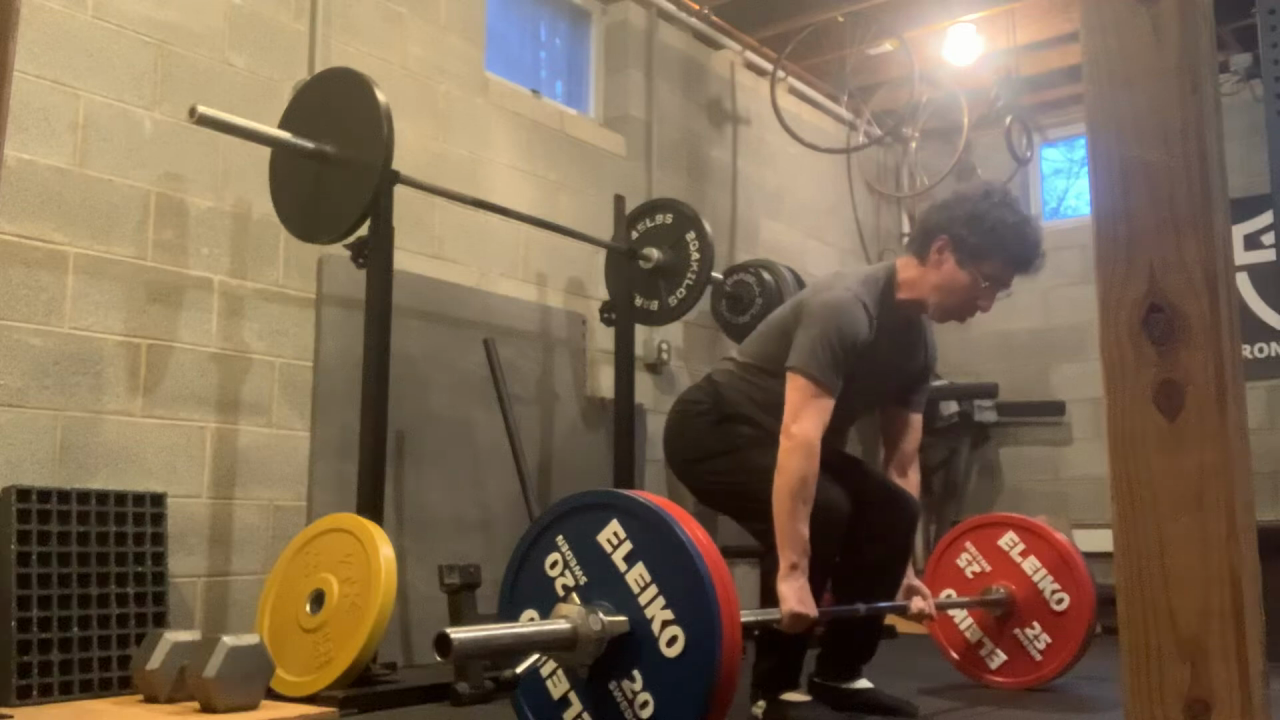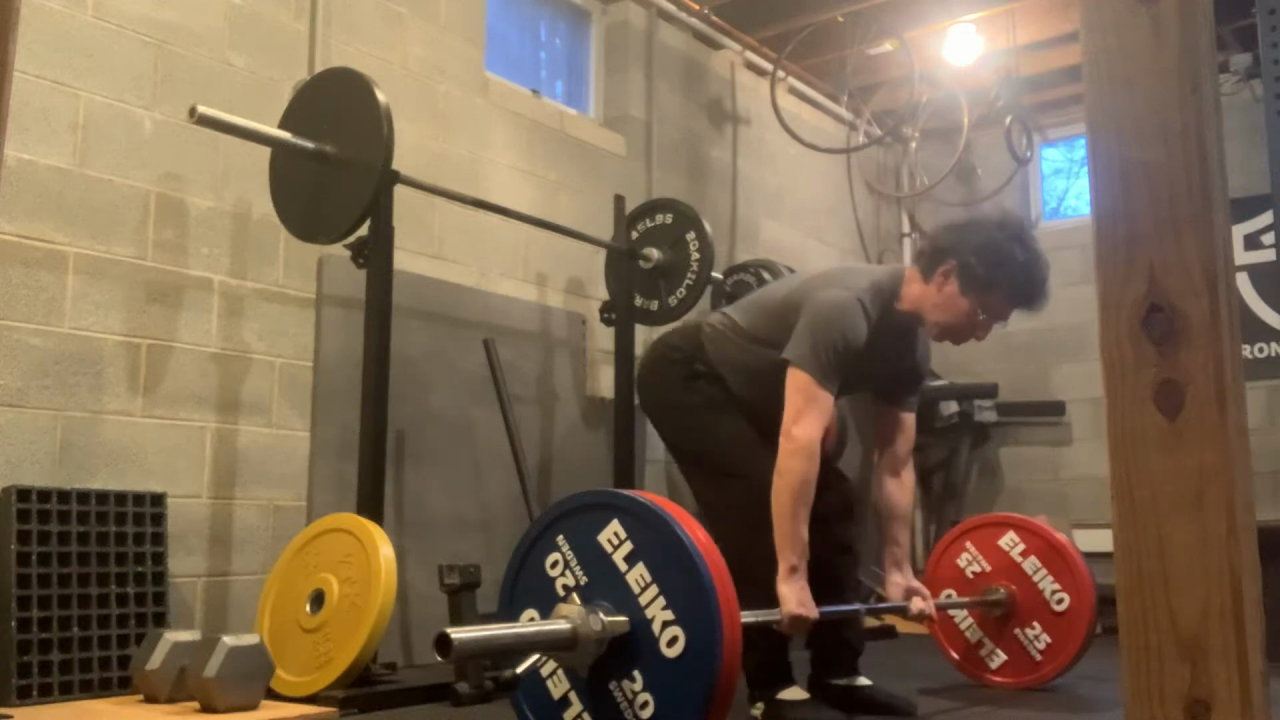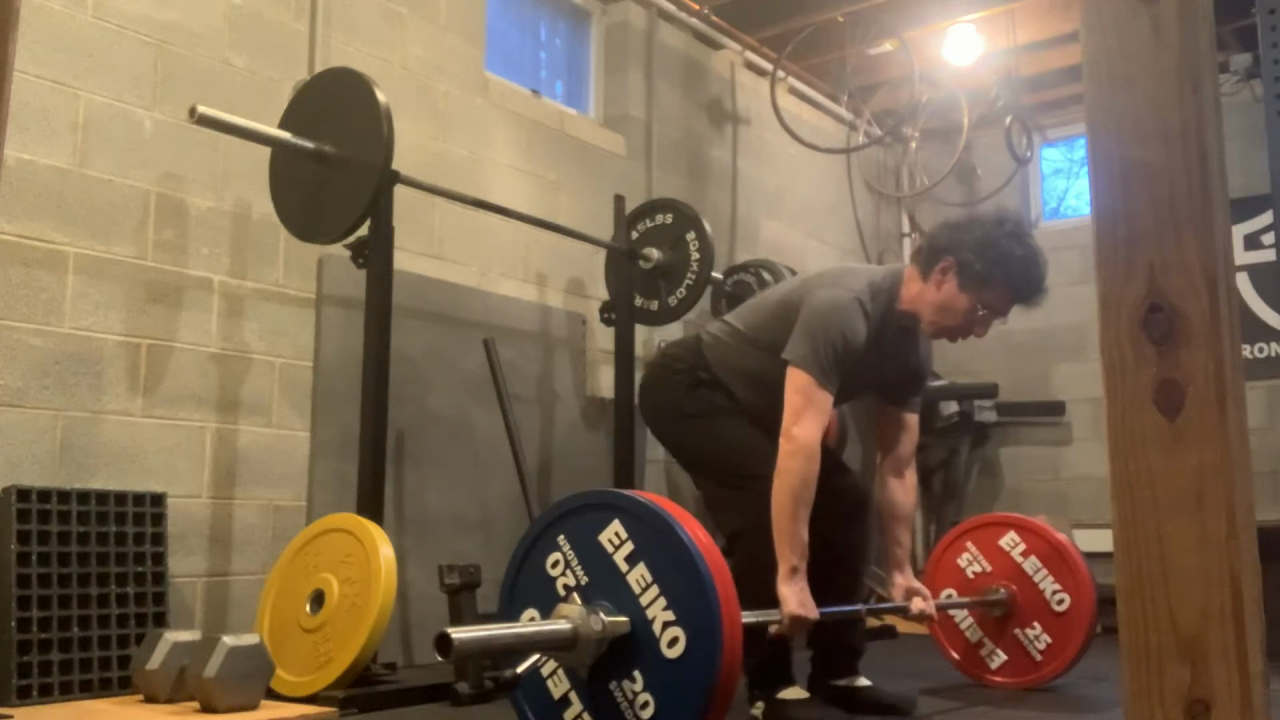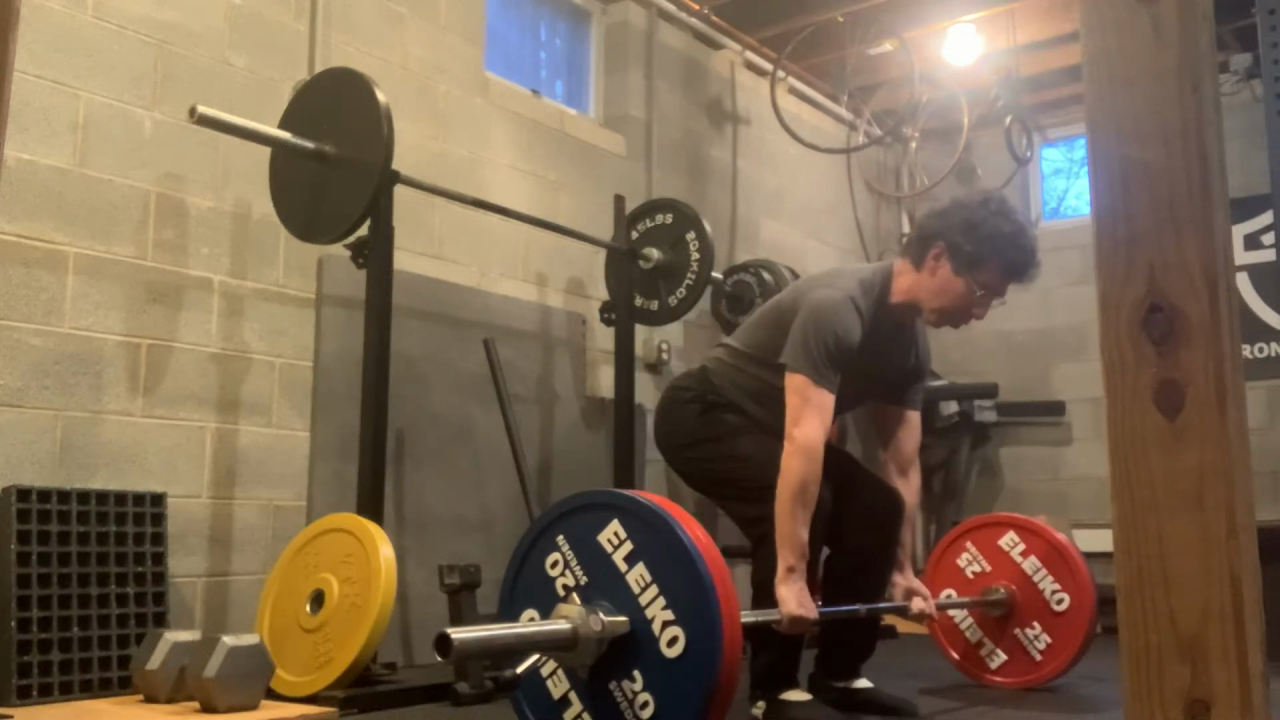
dt=1s
person 1, frame 1
left shoulder: (917, 341)
right shoulder: (844, 308)
left elbow: (902, 463)
right elbow: (798, 437)
left wrist: (902, 571)
right wrist: (792, 574)
left hip: (773, 440)
right hip: (712, 430)
left knee: (893, 512)
right knee: (821, 510)
left ankle: (838, 674)
person 1, frame 2
left shoulder: (911, 344)
right shoulder: (844, 307)
left elbow: (895, 466)
right elbow: (799, 440)
left wrist: (898, 571)
right wrist: (790, 576)
left hip: (751, 395)
right hip: (687, 377)
left knee: (831, 501)
right knee: (757, 503)
left ankle: (837, 674)
person 1, frame 3
left shoulder: (912, 345)
right shoulder: (843, 307)
left elbow: (898, 466)
right elbow: (799, 440)
left wrist: (900, 572)
right wrist: (791, 577)
left hip: (752, 402)
right hip: (689, 387)
left knee: (845, 501)
right knee: (766, 502)
left ankle: (837, 674)
person 1, frame 4
left shoulder: (910, 342)
right shoulder: (836, 307)
left elbow: (903, 466)
right elbow: (803, 442)
left wrist: (902, 570)
right wrist: (790, 576)
left hip: (768, 424)
right hip: (703, 415)
left knee: (876, 508)
right knee: (804, 506)
left ankle: (839, 675)
